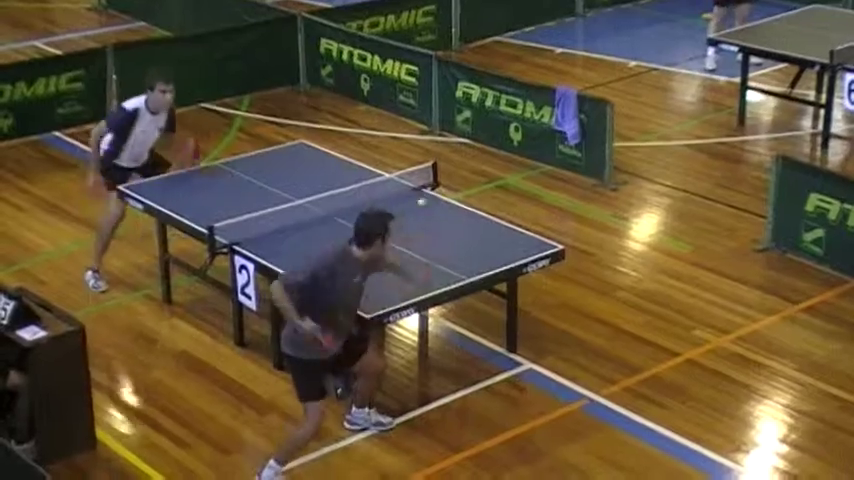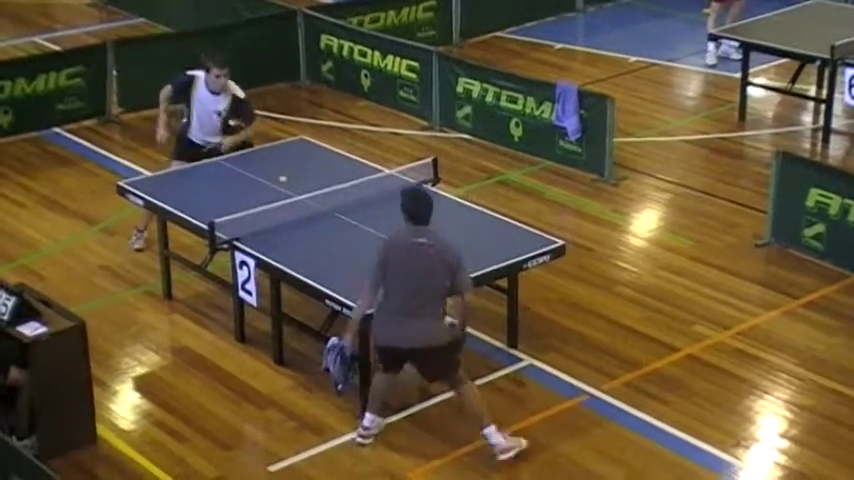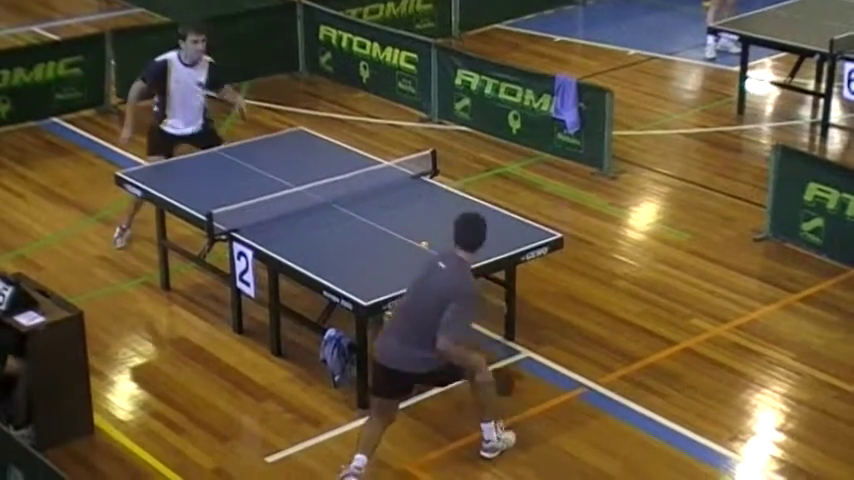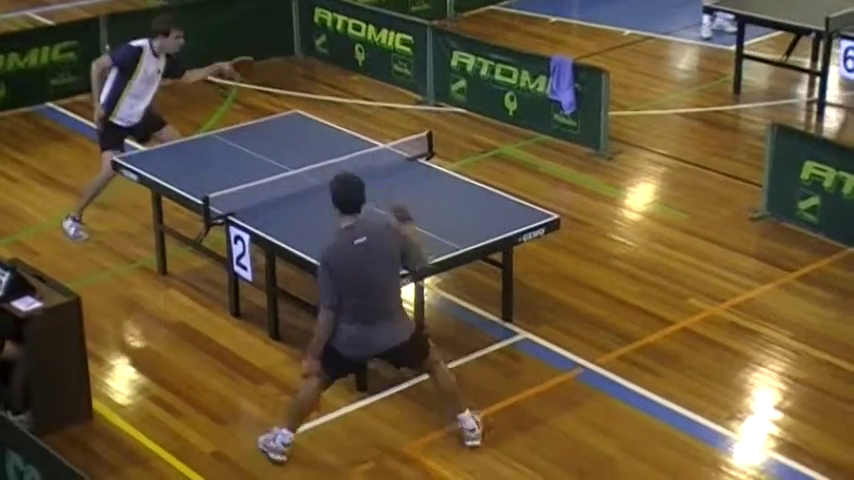
dt=0.7s
person 1, frame 1
left shoulder: (365, 257)
right shoulder: (330, 264)
left elbow: (384, 262)
right elbow: (277, 288)
left wrist: (409, 277)
right wrist: (300, 324)
left hip: (335, 337)
right hip: (304, 347)
left knee: (376, 366)
right knee: (314, 420)
left ankle: (358, 414)
person 1, frame 2
left shoulder: (390, 244)
right shoulder: (448, 250)
left elbow: (371, 291)
right elbow: (462, 298)
left wrist: (351, 327)
right wrist: (459, 327)
left hip: (390, 335)
right hip: (433, 336)
left knee: (385, 370)
right knee: (461, 383)
left ankle: (368, 424)
right ankle: (498, 440)
person 1, frame 3
left shoulder: (442, 260)
right shoulder: (465, 289)
right elbow: (445, 345)
right wrist: (476, 362)
left hip: (389, 351)
right hip: (426, 358)
left knee: (380, 415)
right knee: (480, 371)
right ankle: (491, 439)
person 1, frame 4
left shoulder: (331, 254)
right shoulder: (389, 232)
left elbow: (327, 313)
right elbow: (420, 264)
left wrist: (312, 355)
right wrist: (409, 231)
left hip: (350, 340)
right hip: (396, 332)
left knee: (316, 380)
right knee: (435, 365)
left ankle: (281, 441)
right ankle: (468, 425)
person 2, frame 1
left shoulder: (168, 110)
right shoulder: (131, 110)
left elbow: (168, 138)
right elbow: (96, 133)
left wrist: (185, 151)
right wrist: (94, 171)
left hip: (143, 157)
right hip: (114, 161)
right knee: (116, 211)
right ankle: (93, 269)
person 2, frame 2
left shoulder: (236, 97)
right shoulder: (191, 79)
left elbow: (252, 125)
right elbow: (166, 92)
left wrist: (234, 139)
right wrist: (162, 125)
left hip: (227, 138)
right hip: (193, 136)
right ankle: (141, 229)
person 2, frame 3
left shoulder: (208, 65)
right shoulder: (163, 64)
left elbow: (222, 90)
right elbow: (136, 90)
left wrist: (236, 99)
right wrist: (128, 125)
left hip: (198, 124)
right hip: (166, 126)
right ankle: (126, 225)
person 2, frame 4
left shoulder: (165, 56)
right shoulder: (135, 50)
left elbow: (185, 75)
right elbow: (97, 65)
left wrist: (216, 68)
right wrist: (98, 103)
left hip: (139, 114)
right hip: (112, 117)
left knee: (176, 141)
right knee: (108, 172)
right ankle: (73, 218)
